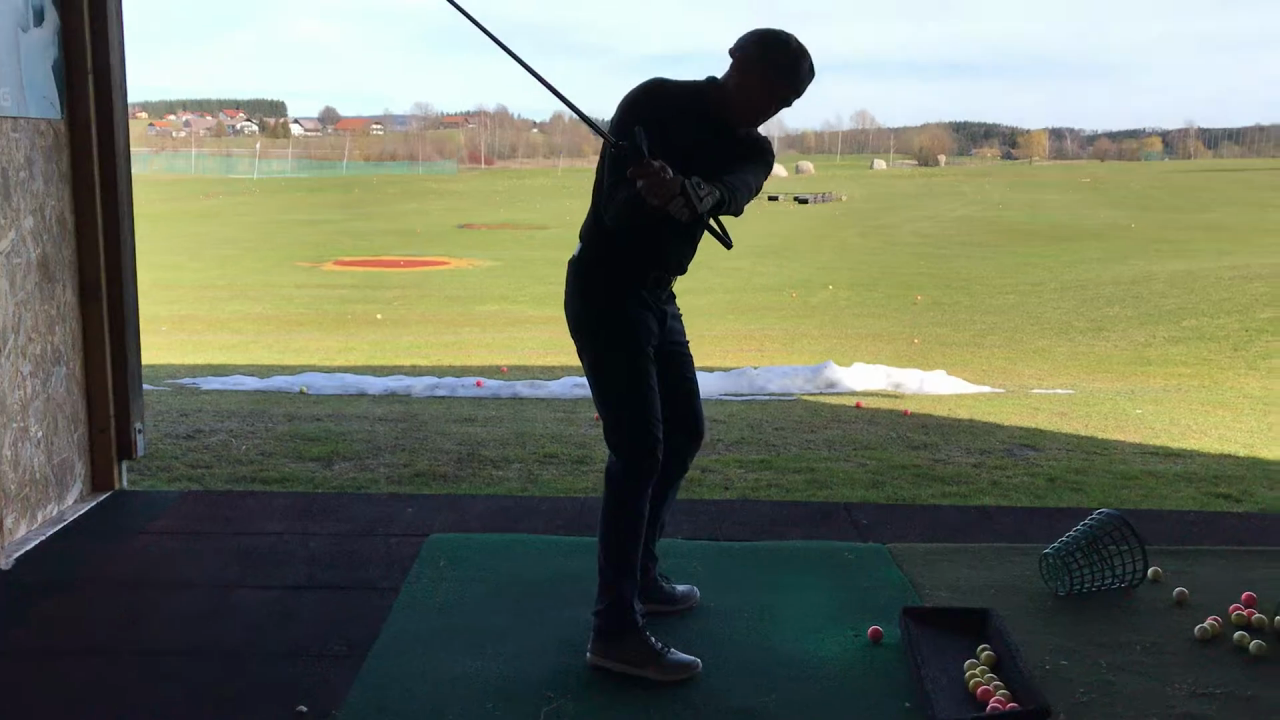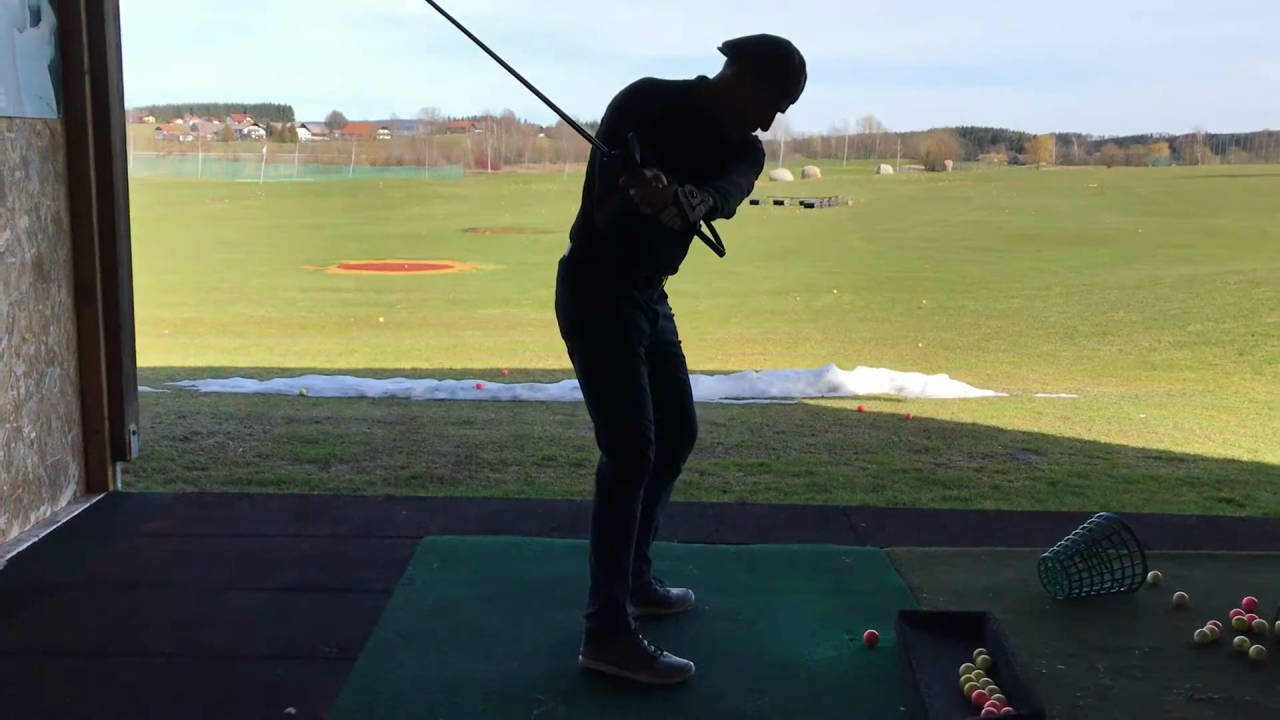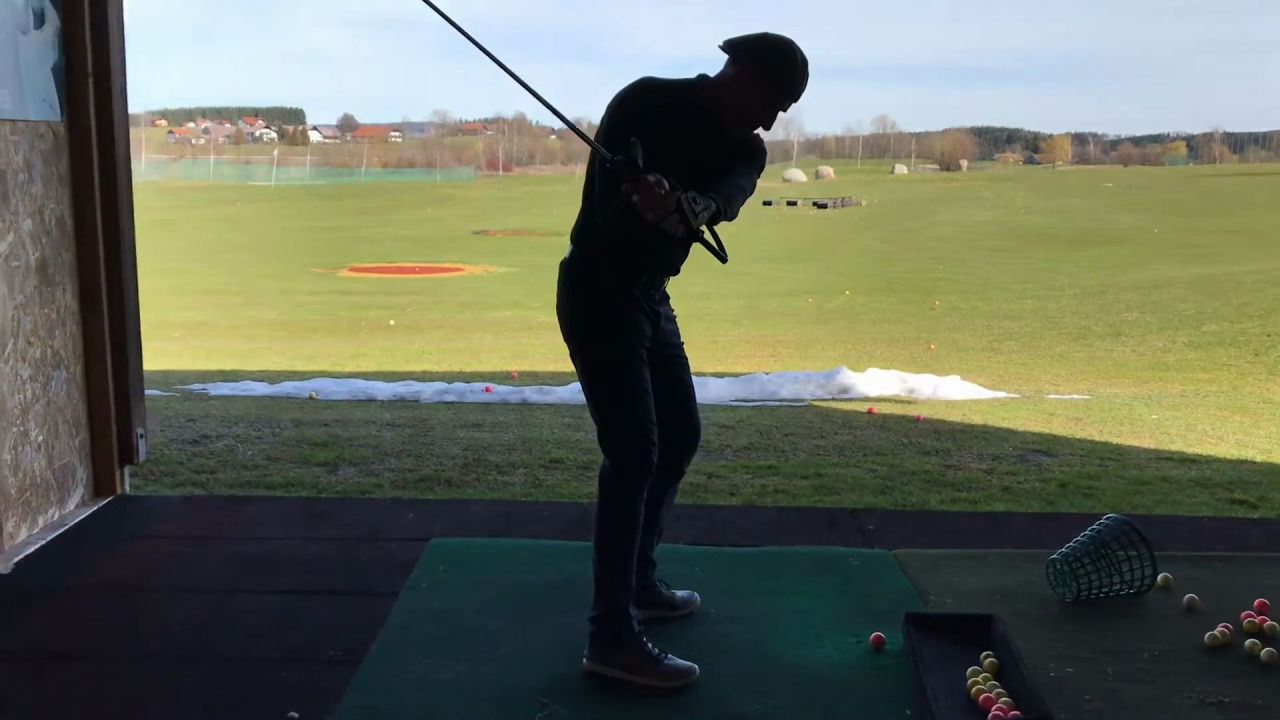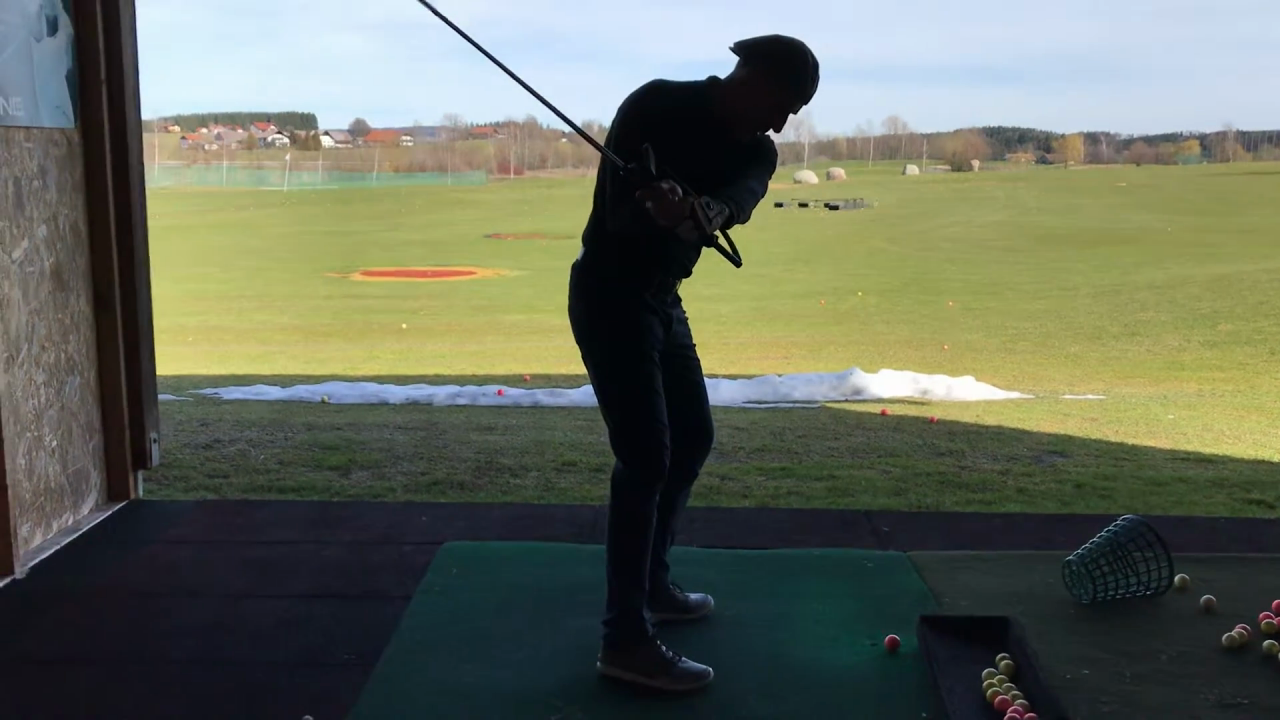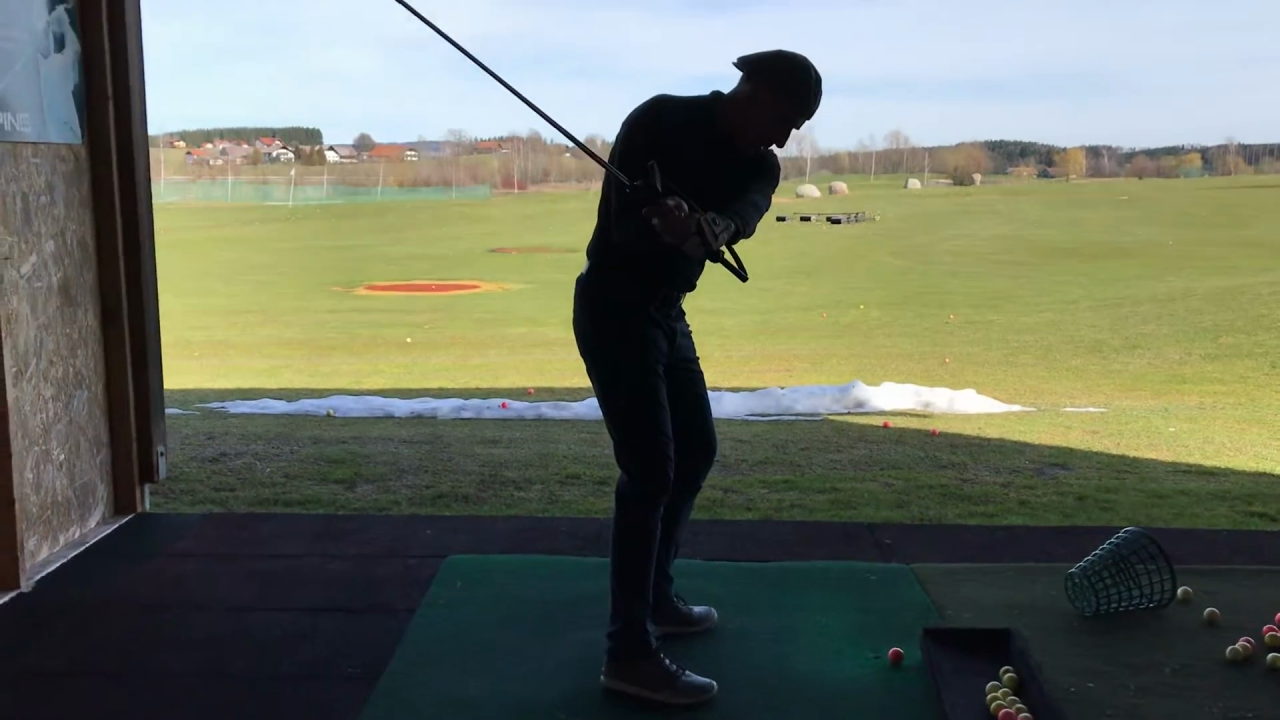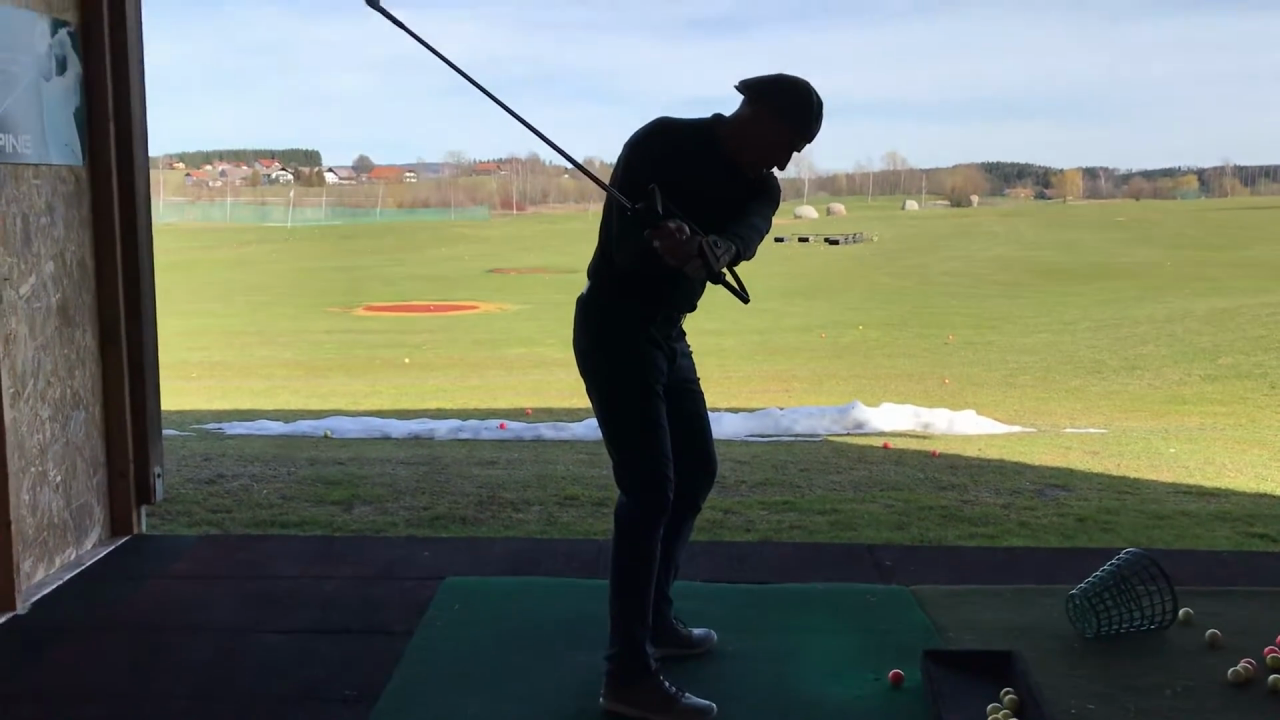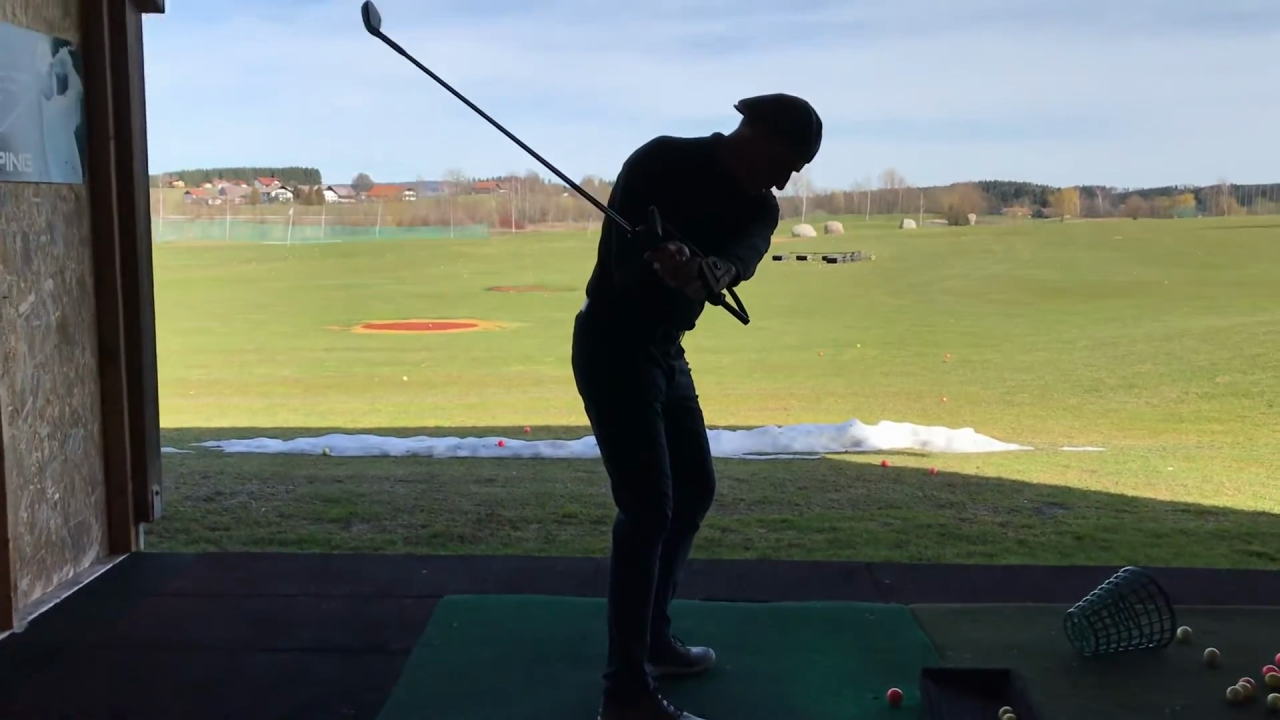
dt=0.3s
person 1, frame 1
left shoulder: (753, 150)
right shoulder: (656, 103)
left elbow: (733, 194)
right elbow: (616, 208)
left wrist: (686, 193)
right wrist: (656, 196)
left hip: (656, 293)
right hip: (607, 291)
left knee: (682, 434)
right knee: (639, 451)
left ankle: (639, 576)
right ankle: (614, 629)
person 1, frame 2
left shoulder: (744, 151)
right shoulder: (645, 103)
left elbow: (724, 198)
right elbow: (605, 210)
left wrist: (679, 201)
right wrist: (646, 204)
left hip: (647, 292)
right hip: (597, 290)
left knee: (675, 434)
right knee: (630, 451)
left ankle: (632, 578)
right ankle: (606, 632)
person 1, frame 3
left shoulder: (744, 148)
right shoulder: (644, 103)
left elbow: (728, 198)
right elbow: (605, 211)
left wrist: (684, 208)
right wrist: (647, 207)
left hip: (649, 293)
right hip: (598, 291)
left knee: (679, 436)
right knee: (633, 453)
left ankle: (636, 580)
right ankle: (610, 636)
person 1, frame 4
left shoulder: (755, 151)
right shoulder: (655, 106)
left elbow: (739, 203)
right elbow: (617, 212)
left wrist: (697, 213)
right wrist: (661, 213)
left hip: (661, 296)
right hip: (610, 294)
left knee: (692, 439)
right knee: (646, 457)
left ankle: (651, 584)
right ankle: (625, 640)
person 1, frame 5
left shoulder: (759, 164)
right shoulder: (660, 120)
left elbow: (744, 216)
right elbow: (622, 225)
left wrist: (707, 227)
right wrist: (665, 227)
left hip: (666, 310)
right hip: (616, 308)
left knee: (696, 452)
right knee: (650, 469)
left ankle: (655, 597)
right ankle: (628, 652)
person 1, frame 6
left shoulder: (759, 185)
right shoulder: (661, 143)
left elbow: (746, 237)
right elbow: (623, 244)
left wrist: (710, 249)
right wrist: (667, 249)
left hip: (666, 330)
right hip: (615, 328)
left knee: (695, 472)
right knee: (649, 490)
left ankle: (653, 619)
person 1, frame 7
left shoulder: (758, 206)
right shoulder: (660, 162)
left elbow: (744, 257)
right elbow: (622, 264)
left wrist: (709, 270)
right wrist: (664, 268)
left hip: (664, 349)
right hip: (614, 346)
left knee: (694, 490)
right knee: (648, 508)
left ankle: (652, 636)
